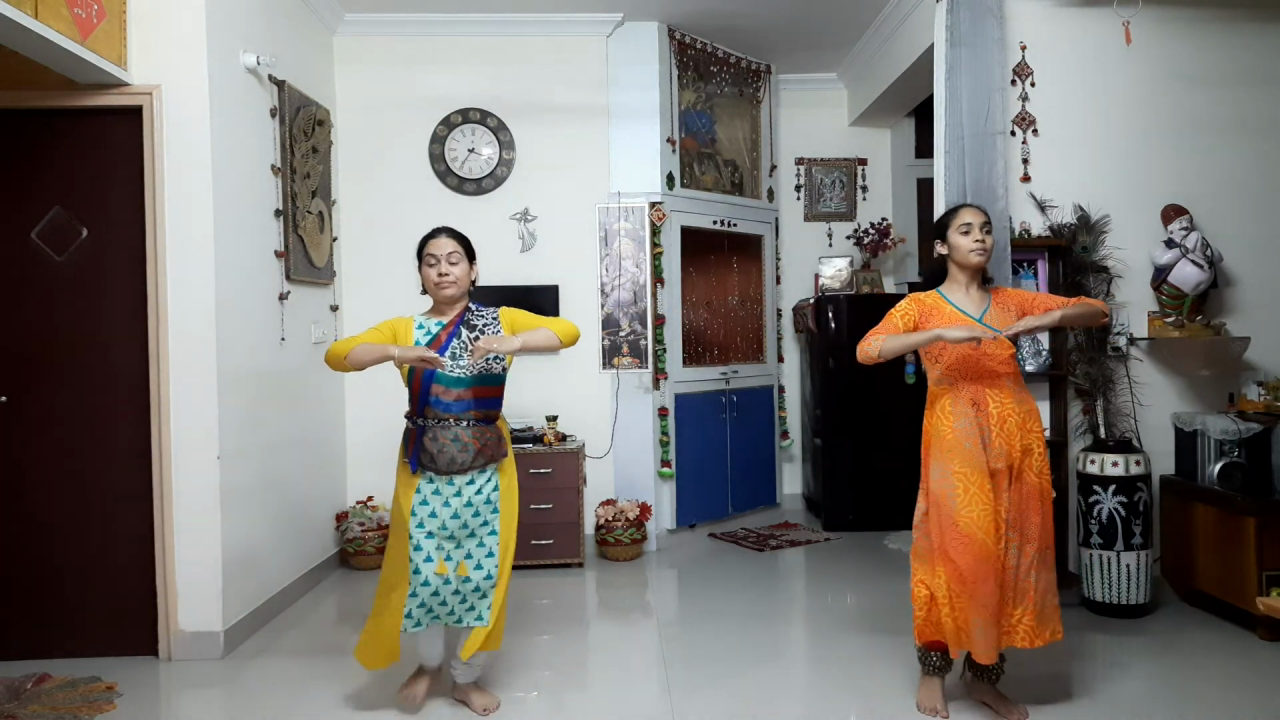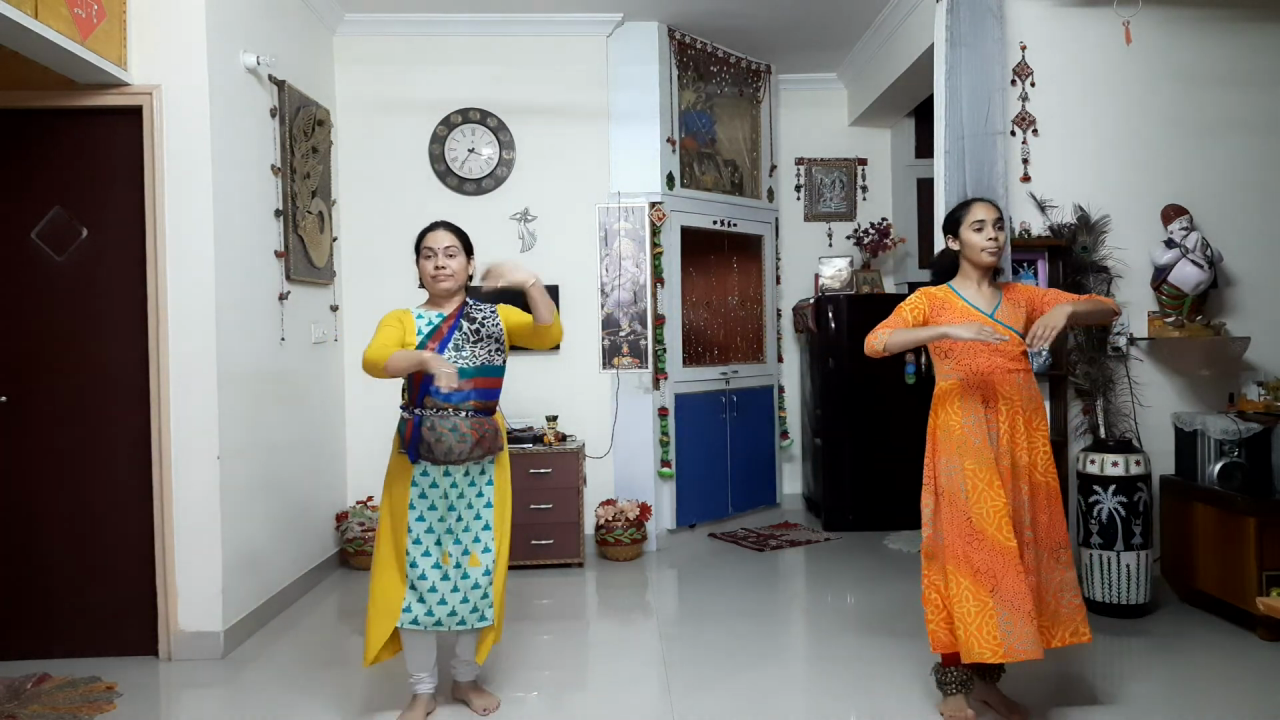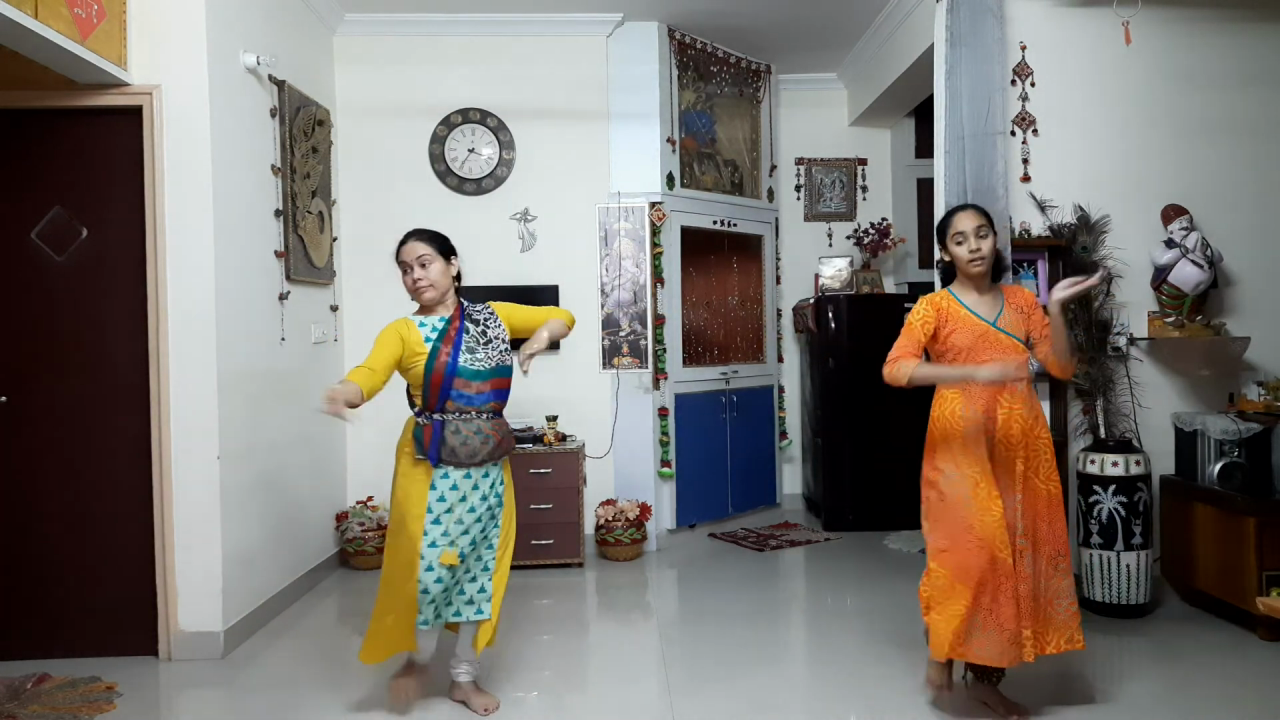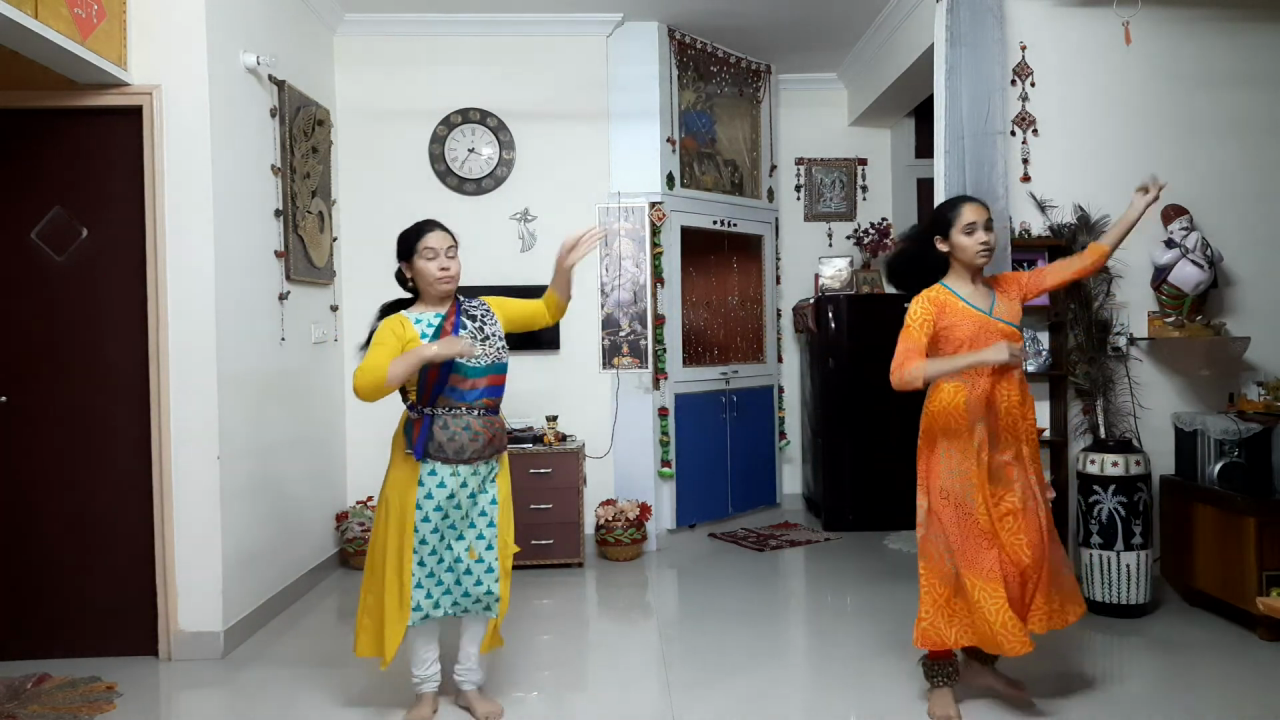
dt=0.4s
person 1, frame 1
left shoulder: (1013, 301)
right shoulder: (920, 305)
left elbow: (1098, 310)
right elbow: (867, 350)
left wrist: (1051, 317)
right wrist: (942, 333)
left hip: (1015, 439)
right hip: (956, 439)
left knee: (1010, 552)
right knee: (957, 550)
left ankle: (984, 676)
right ankle: (932, 668)
person 1, frame 2
left shoulder: (1024, 297)
right shoulder: (930, 299)
left elbow: (1109, 309)
right elbow: (874, 343)
left wrist: (1067, 309)
right wrist: (949, 330)
left hip: (1021, 440)
right hip: (962, 441)
left knee: (1015, 552)
right knee: (966, 553)
left ankle: (986, 676)
person 1, frame 3
left shoulder: (1023, 301)
right shoulder: (932, 307)
left elbow: (1063, 367)
right elbow: (894, 369)
left wrist: (1056, 308)
right wrist: (971, 374)
left hip: (1023, 444)
right hip: (961, 446)
left knee: (1020, 554)
right knee: (968, 551)
left ankle: (985, 677)
right ankle: (941, 647)
person 1, frame 4
left shoulder: (1013, 287)
right shoulder: (929, 303)
left elbow: (1083, 263)
right elbow: (902, 375)
left wrist: (1134, 213)
right wrist: (976, 359)
left hip: (1009, 440)
right hip: (956, 439)
left knee: (1022, 545)
right knee: (956, 550)
left ankle: (980, 659)
person 2, frame 1
left shoulder: (501, 321)
right shoulder: (402, 328)
left elbow: (567, 331)
right elbow: (336, 355)
left wrist: (512, 342)
right wrist: (396, 353)
left hip: (486, 471)
right hip: (425, 473)
left knee: (482, 574)
right knee: (424, 576)
left ankle: (466, 678)
right ankle: (428, 663)
person 2, frame 2
left shoulder: (497, 317)
right shoulder: (401, 320)
left elbow: (549, 336)
right elbow: (373, 360)
left wrist: (530, 282)
right wrist: (425, 358)
left hip: (480, 466)
right hip: (420, 465)
left knee: (478, 570)
right knee: (419, 572)
left ankle: (465, 678)
person 2, frame 3
left shoulder: (494, 316)
right shoulder: (402, 332)
left elbow: (562, 317)
right elbow: (366, 374)
left wrist: (543, 336)
right wrist: (347, 395)
left hip: (488, 467)
right hip: (430, 468)
left knee: (480, 569)
right knee: (427, 569)
left ankle: (464, 678)
right ankle: (417, 658)
person 2, frame 4
left shoulder: (486, 311)
right shoulder: (398, 325)
left elbow: (549, 310)
right elbow: (364, 386)
left wrist: (565, 264)
right wrist: (427, 354)
left hip: (484, 464)
right hip: (425, 465)
left knee: (482, 571)
right knee: (422, 570)
